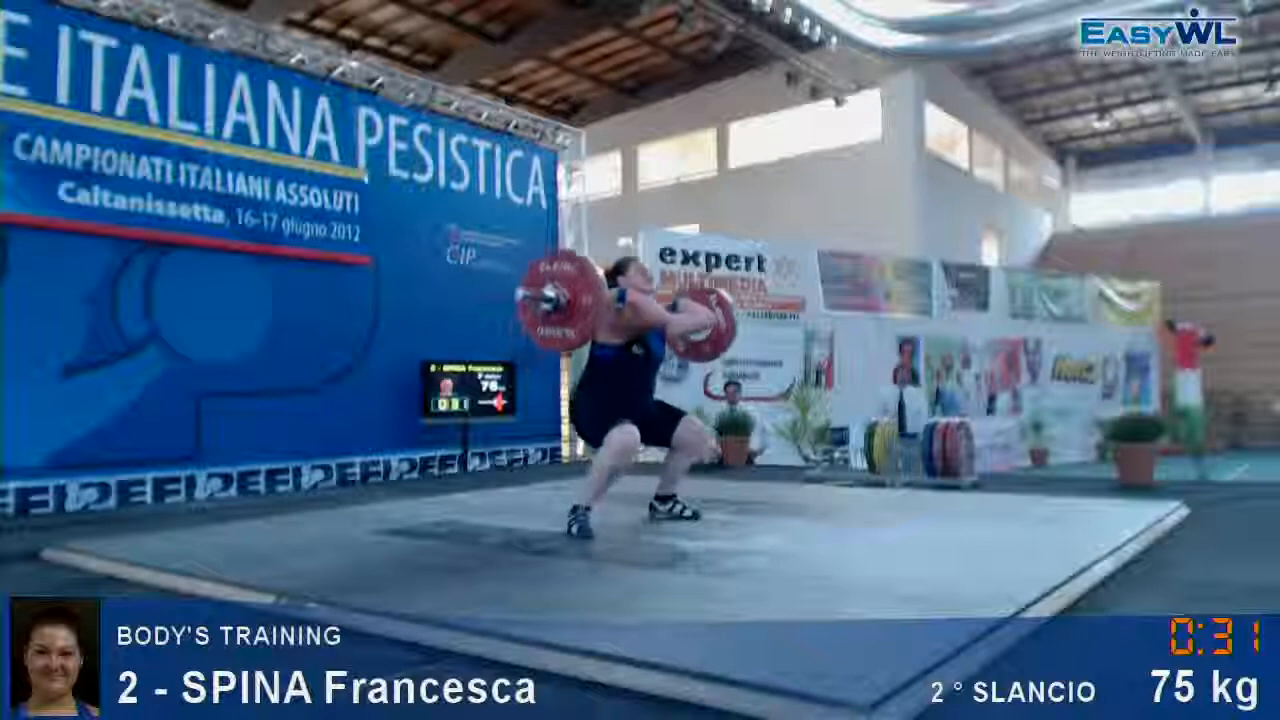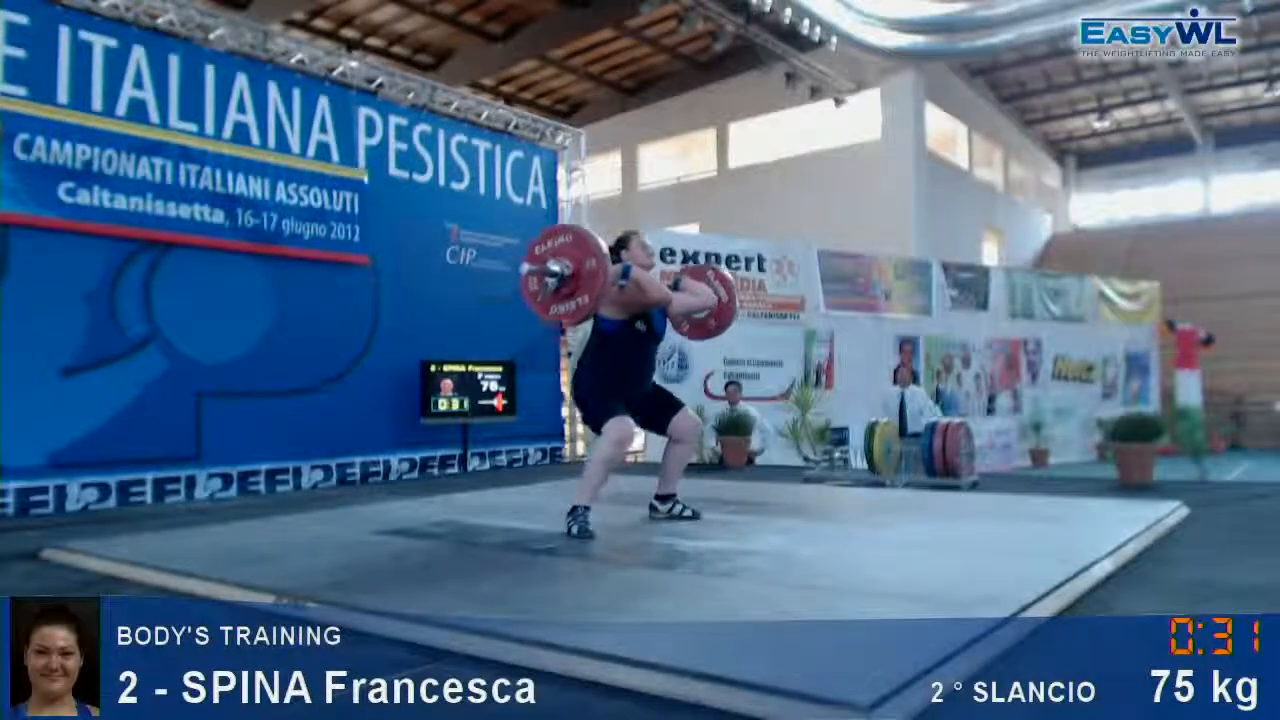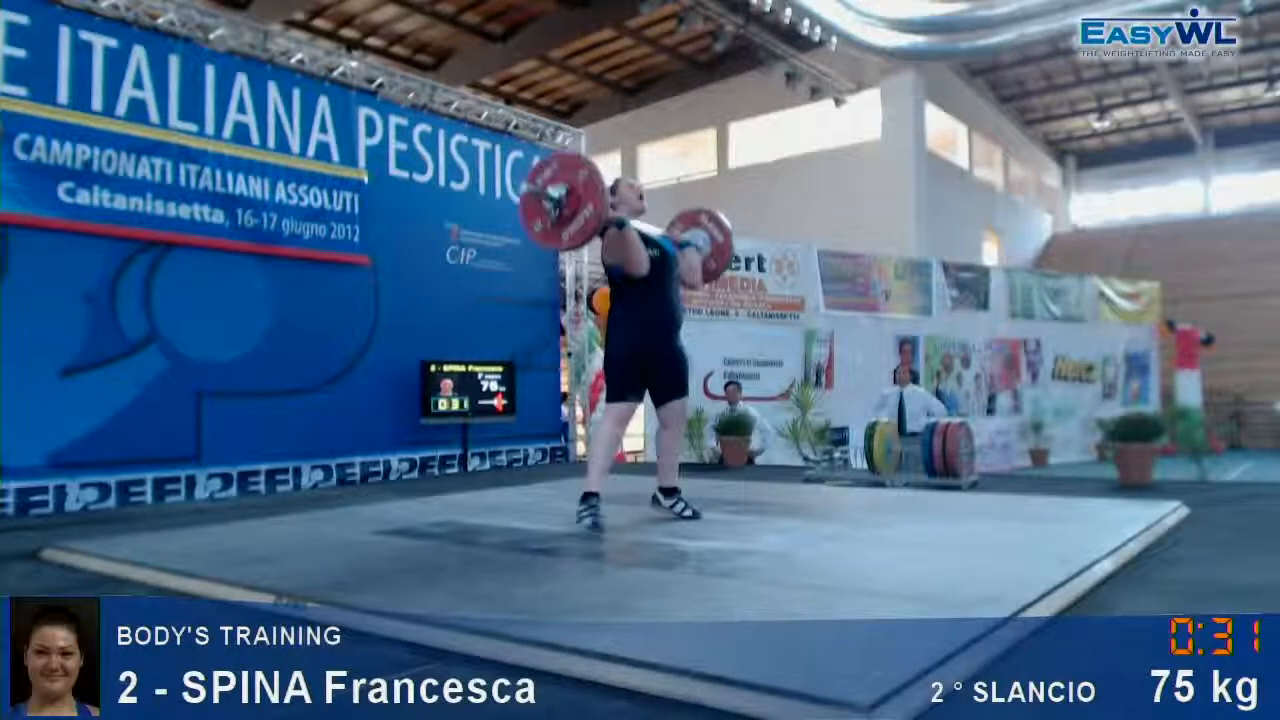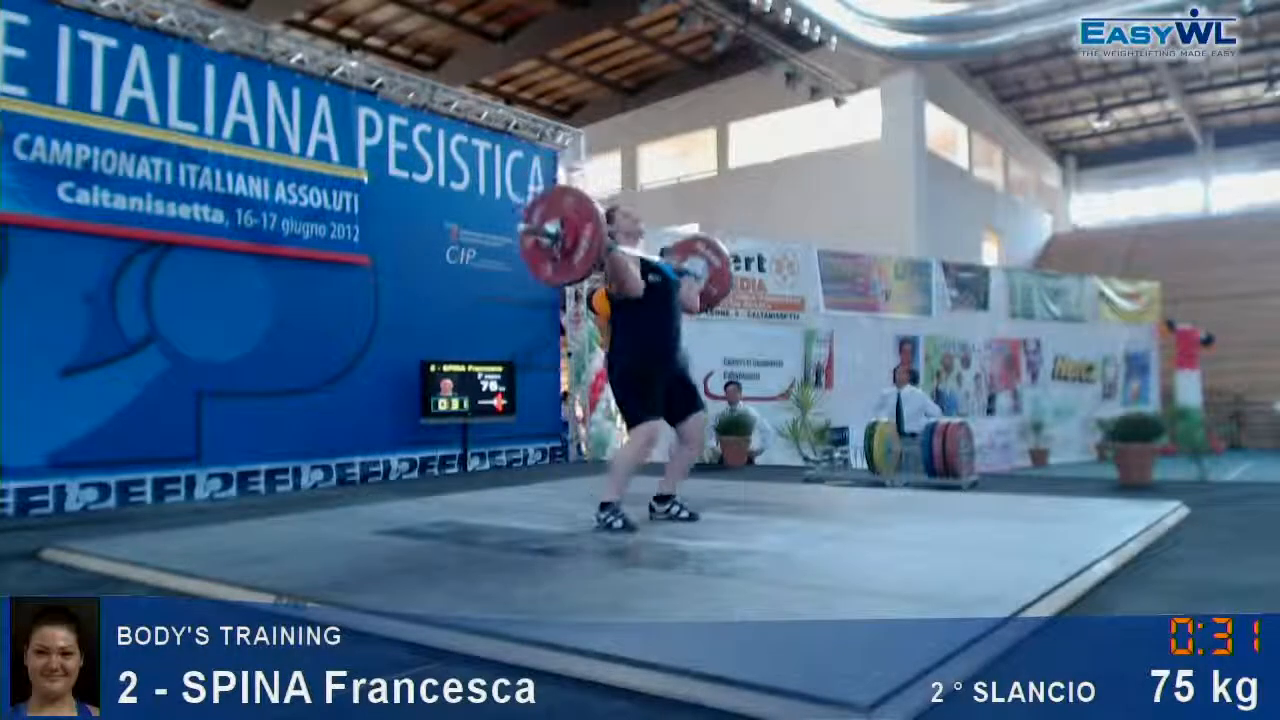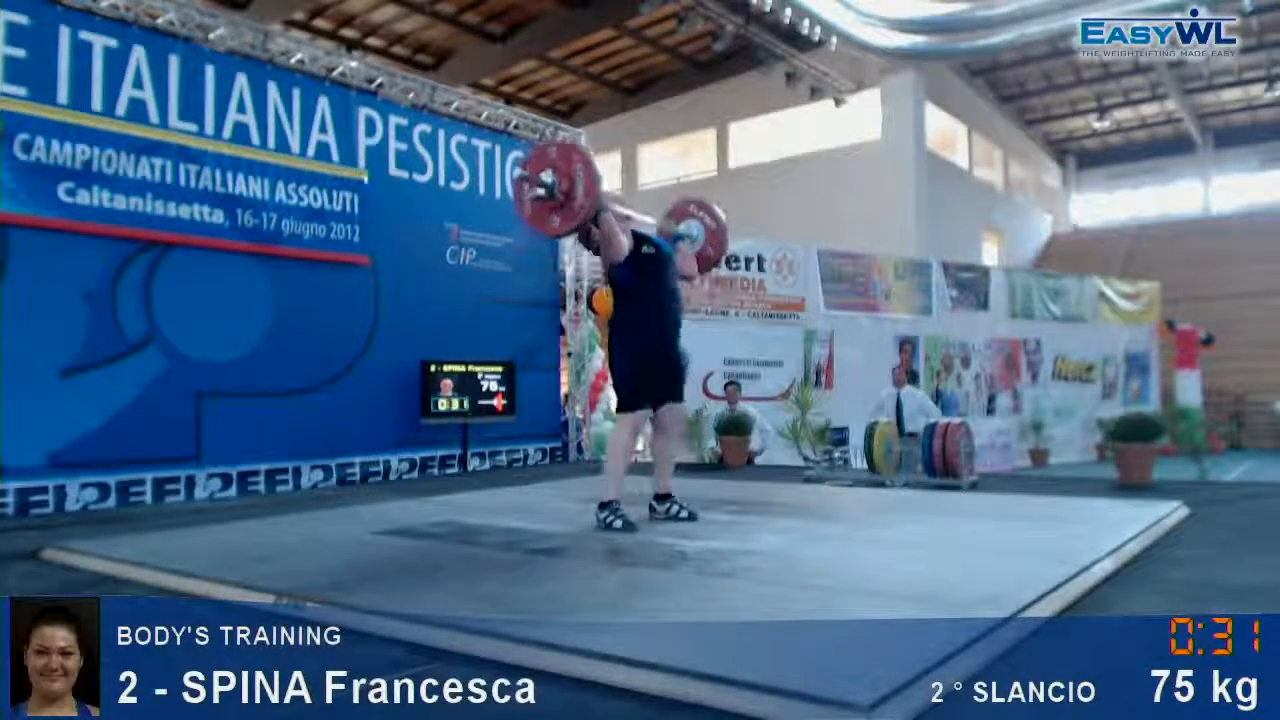
dt=0.4s
person 1, frame 1
left shoulder: (656, 323)
right shoulder: (616, 317)
left elbow: (706, 318)
right elbow: (655, 317)
left wrist: (678, 303)
right wrist: (621, 295)
left hip: (637, 409)
right hip: (595, 409)
left knee: (699, 436)
right knee: (626, 440)
left ankle: (663, 500)
right ankle: (580, 510)
person 1, frame 2
left shoulder: (655, 294)
right shoulder: (619, 292)
left elbow: (708, 299)
right elbow: (659, 296)
left wrist: (680, 281)
right wrist: (624, 271)
left hip: (637, 387)
right hip: (598, 385)
left knee: (689, 427)
right knee: (620, 433)
left ankle: (664, 500)
right ankle: (579, 511)
person 1, frame 3
left shoulder: (659, 241)
right shoulder: (617, 236)
left elbow: (692, 280)
right elbow: (639, 267)
left wrist: (689, 244)
right wrist: (618, 222)
left hip: (665, 345)
right hip: (630, 340)
left knee: (674, 417)
right knee: (618, 413)
left ankle: (667, 492)
right ankle: (590, 498)
person 1, frame 4
left shoulder: (658, 265)
right shoulder: (621, 261)
left elbow: (691, 304)
right elbow: (634, 288)
left wrist: (684, 272)
right wrist: (612, 250)
left hip: (670, 363)
right hip: (634, 364)
left knee: (694, 431)
right knee: (647, 433)
left ankle: (663, 500)
right ankle: (609, 507)
person 1, frame 5
left shoulder: (651, 238)
right shoulder: (615, 238)
left elbow: (689, 270)
right elbow: (617, 249)
left wrist: (677, 238)
right wrist: (601, 212)
left hip: (666, 346)
right hip: (633, 344)
left knee: (671, 421)
right knee: (632, 420)
left ankle: (662, 498)
right ankle: (608, 506)
